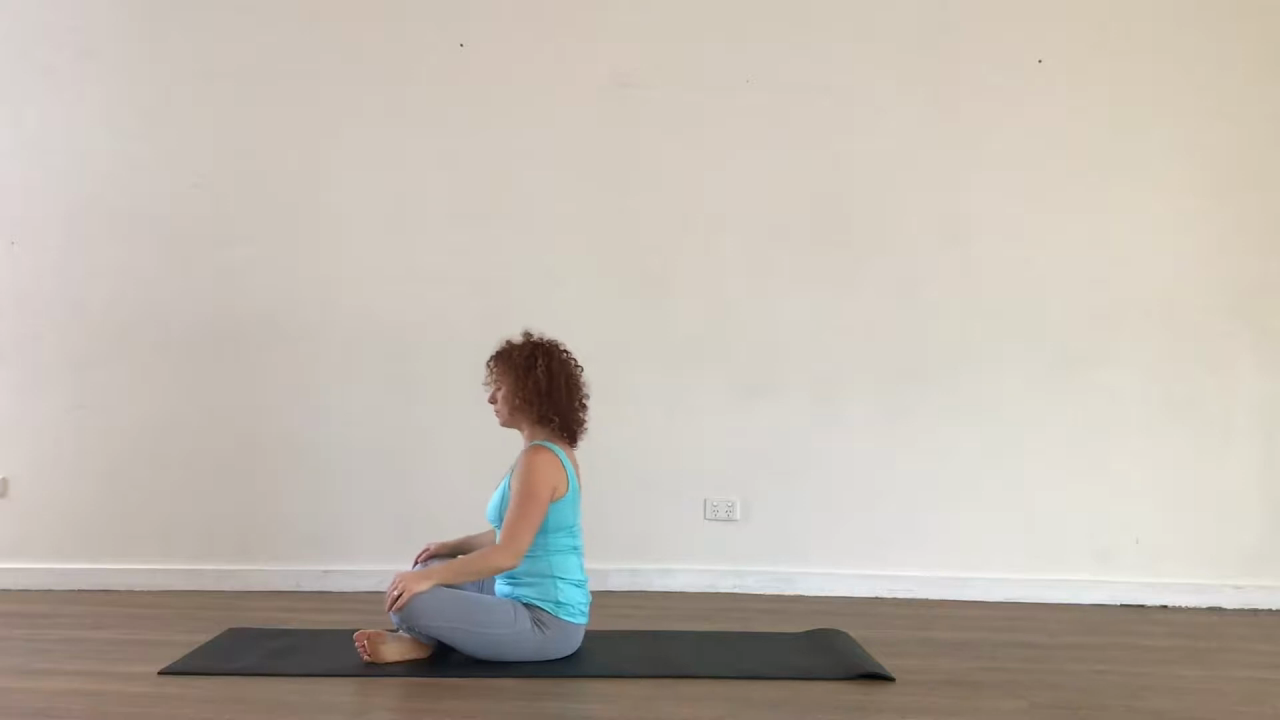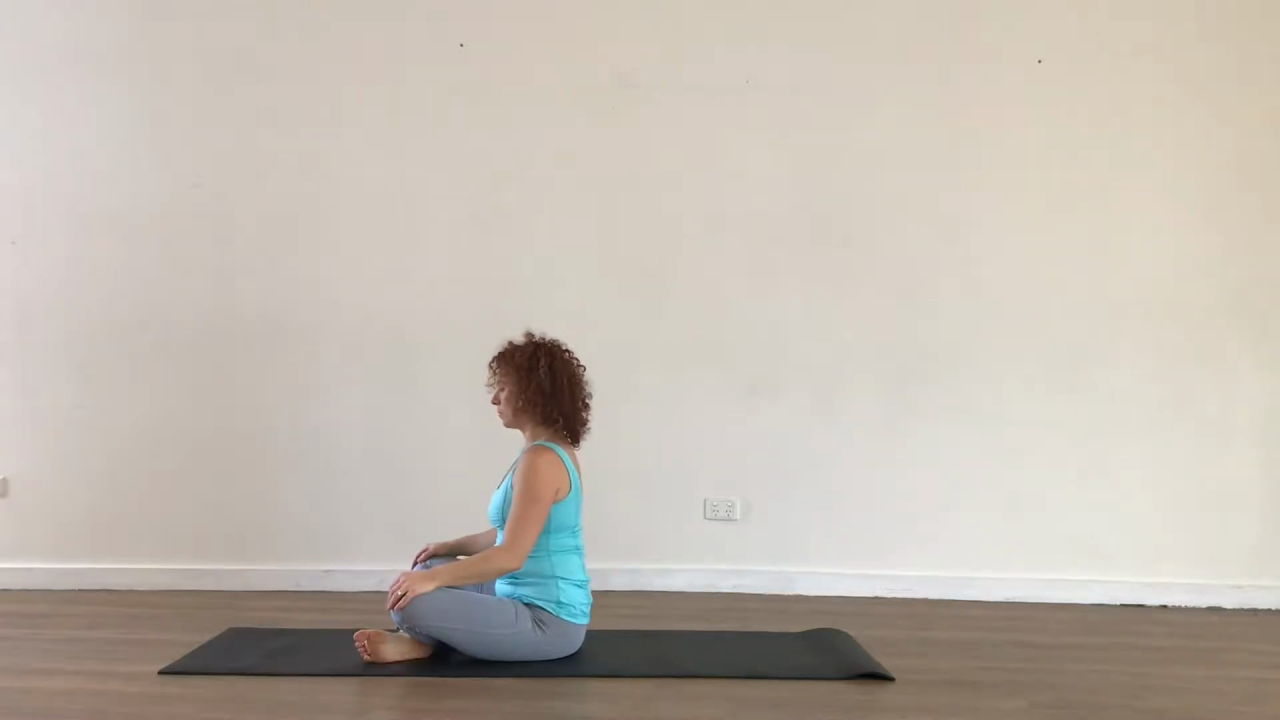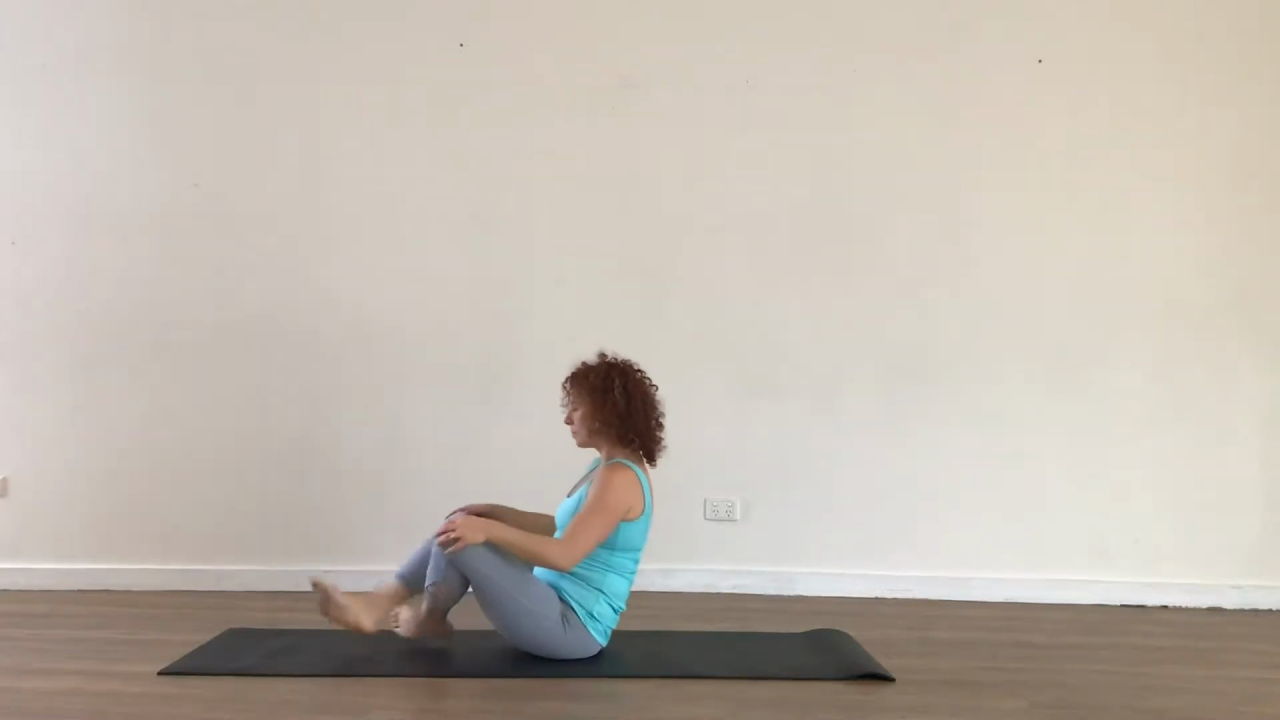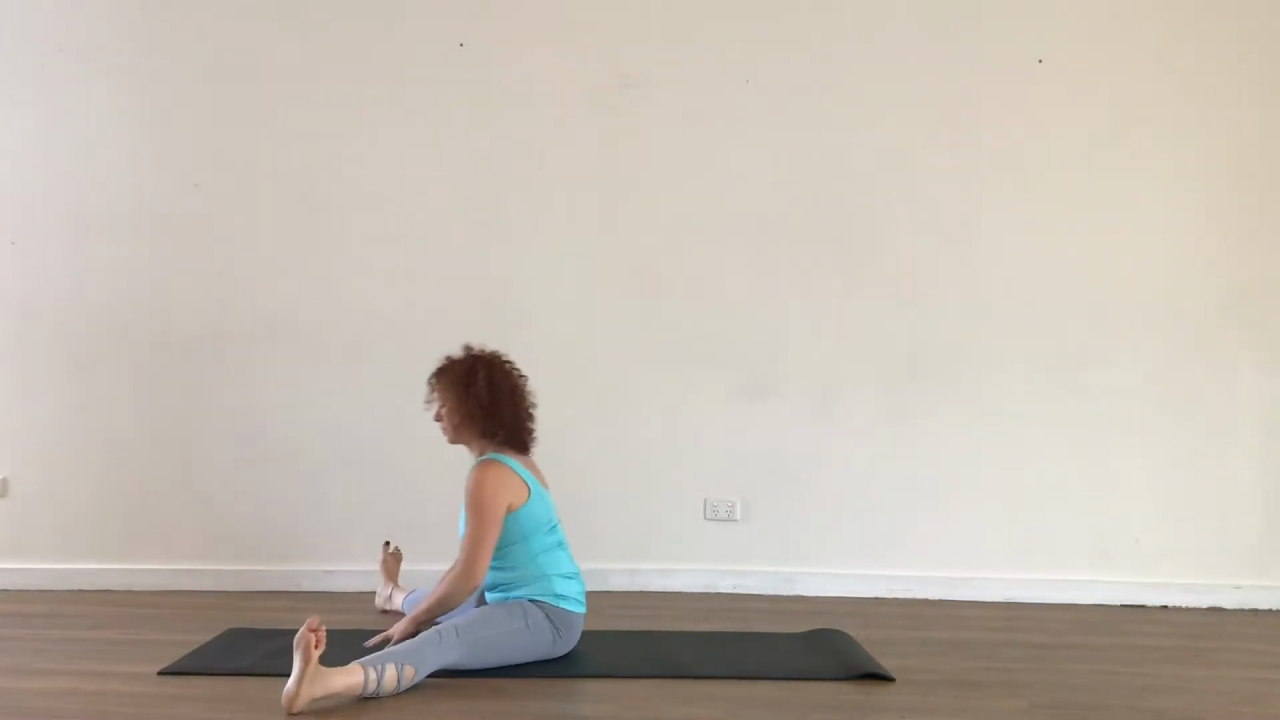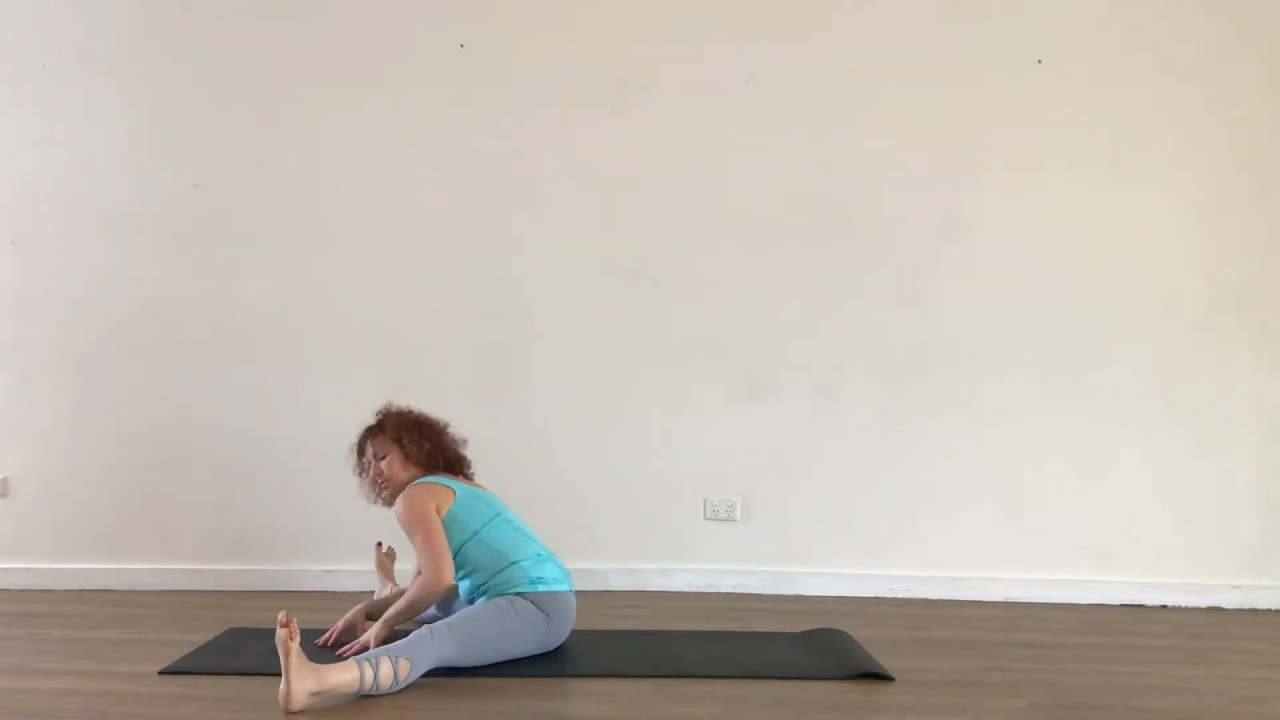
dt=1s
person 1, frame 1
left shoulder: (539, 459)
right shoulder: (549, 451)
left elbow: (507, 555)
left wrist: (428, 578)
right wrist: (452, 547)
left hip: (546, 623)
right hip: (532, 602)
left knee: (411, 601)
right knee: (430, 568)
left ankle: (419, 643)
person 1, frame 2
left shoulder: (541, 460)
right shoulder: (552, 451)
left elbow: (511, 556)
right elbow: (513, 534)
left wrist: (434, 578)
right wrist: (450, 547)
left hip: (546, 622)
right hip: (532, 601)
left knee: (411, 600)
right knee: (431, 566)
left ankle: (420, 641)
person 1, frame 3
left shoulder: (619, 479)
right shoulder: (609, 466)
left elbow: (564, 556)
right elbow: (561, 531)
left wrist: (490, 530)
right wrist: (495, 512)
left hip: (572, 628)
right hip: (557, 609)
left knee: (460, 543)
right knee: (459, 529)
left ankle: (427, 620)
right ankle: (377, 607)
person 1, frame 4
left shoulder: (490, 475)
right shoulder: (510, 461)
left elbow: (470, 575)
right elbow: (478, 559)
left wrist: (416, 619)
right wrist: (422, 609)
left hip: (548, 619)
right hip: (527, 601)
left knee: (439, 643)
right knee: (444, 602)
left ankle: (322, 683)
right ankle: (395, 595)
person 1, frame 5
left shoulder: (415, 497)
right shoulder: (453, 488)
left elbow: (438, 579)
right elbow: (423, 584)
left wrist: (383, 623)
right wrist: (364, 610)
left hip: (537, 608)
right hip: (544, 600)
left knee: (430, 642)
left ankle: (314, 682)
right ankle: (389, 590)
